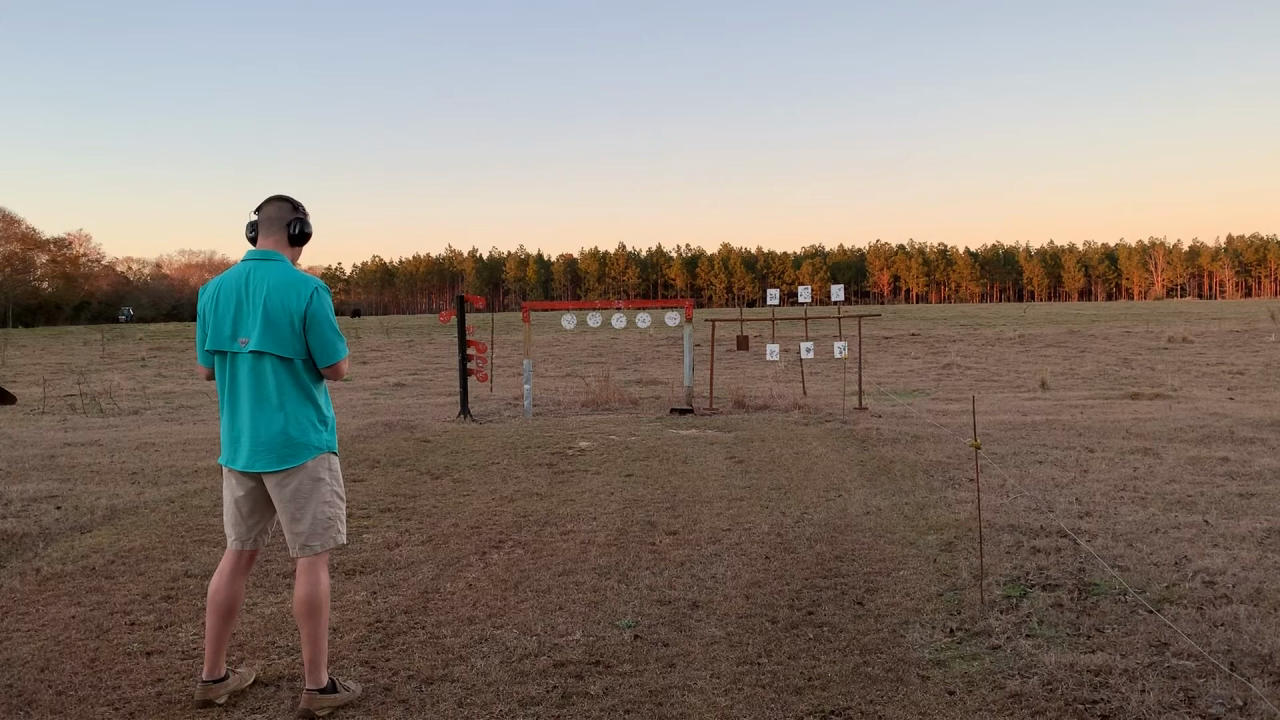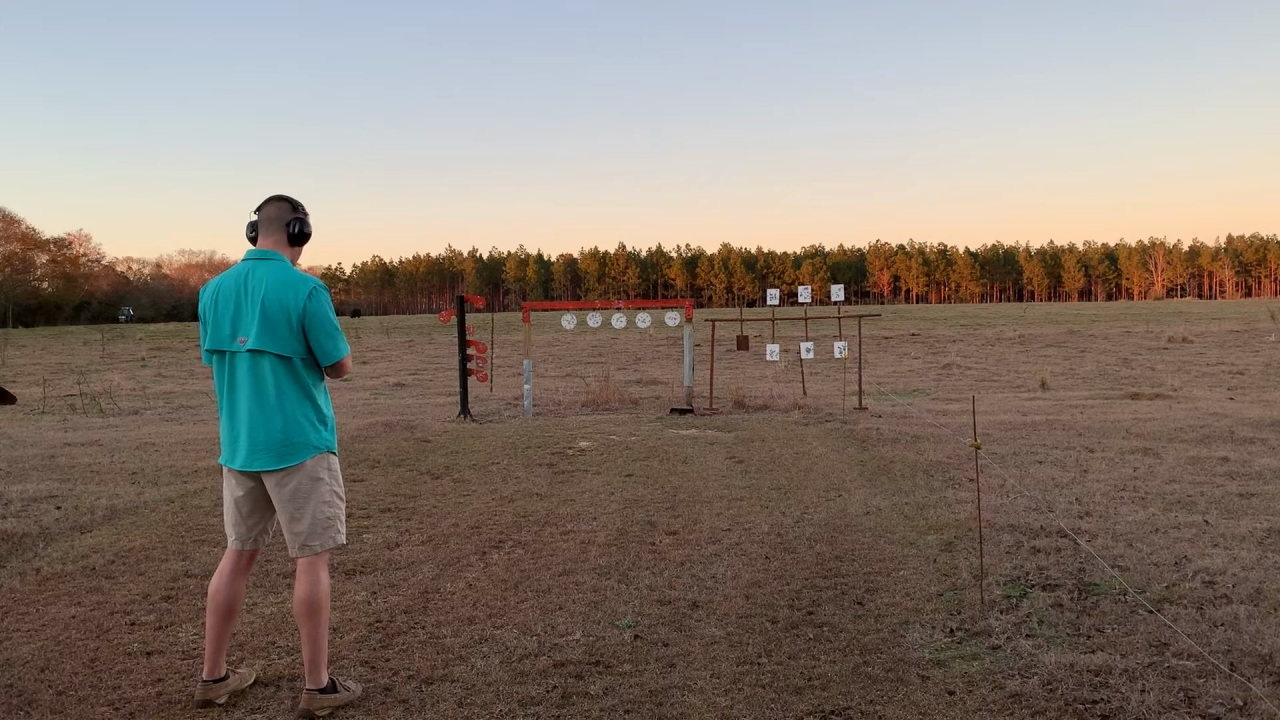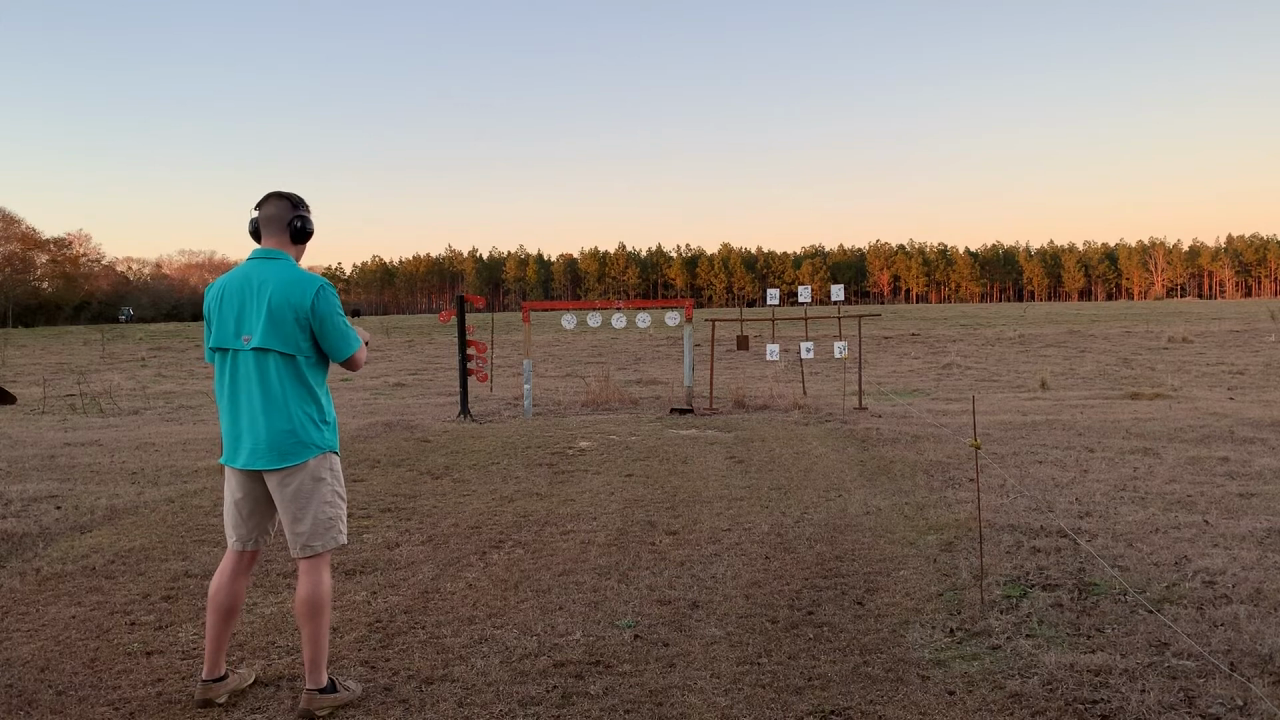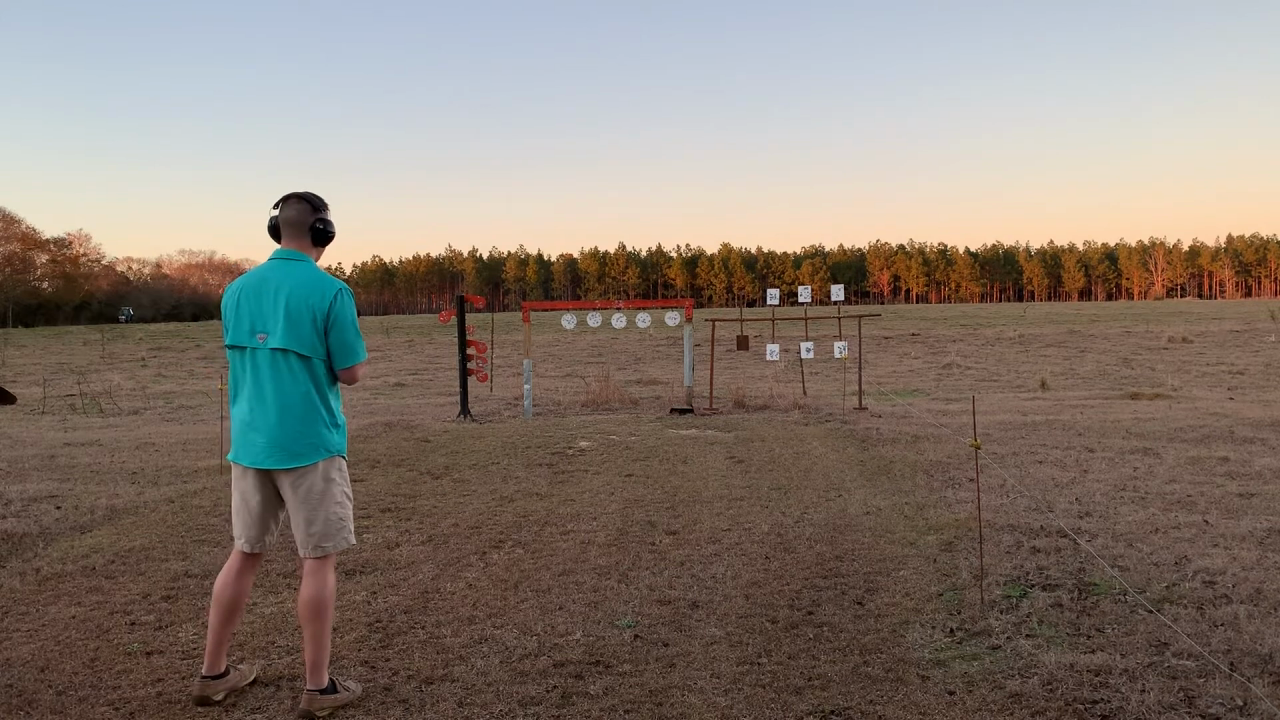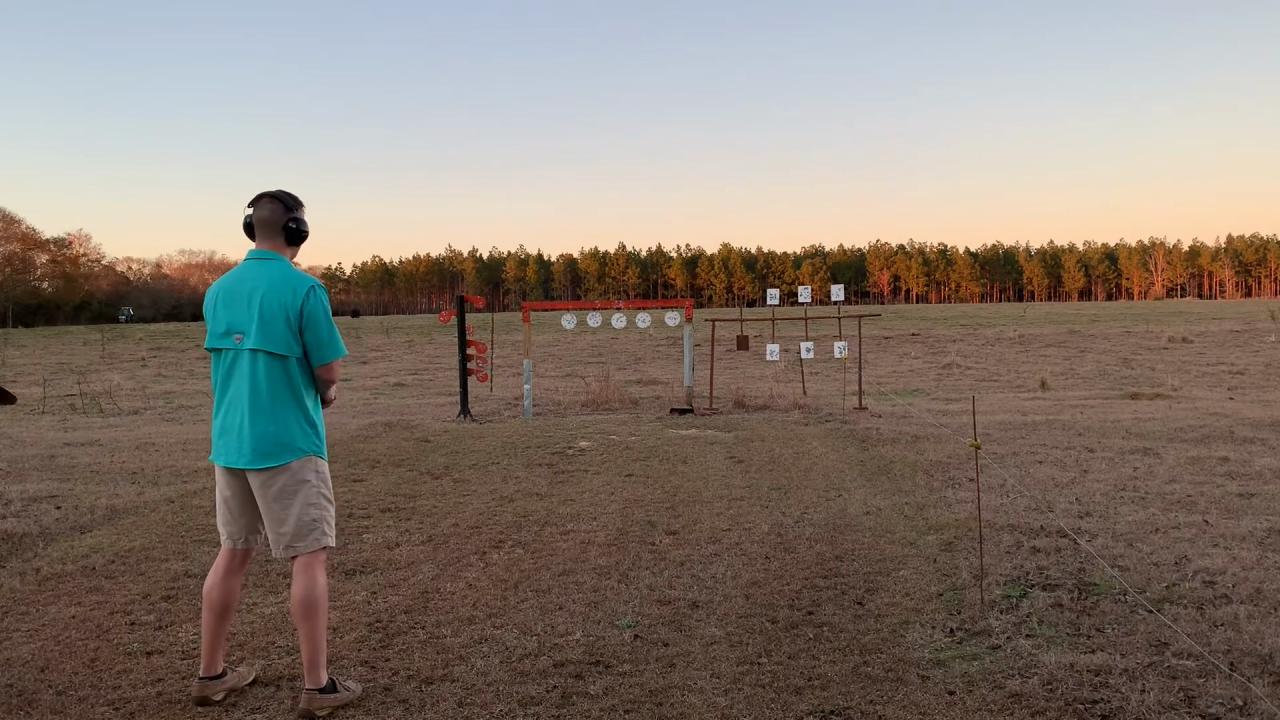
dt=0.5s
person 1, frame 1
left shoulder: (214, 289)
right shoulder: (306, 289)
left elbow: (207, 370)
right elbow: (336, 370)
right wrist: (336, 349)
left hip: (240, 446)
right hip: (299, 445)
left knee: (238, 553)
right knee: (312, 558)
left ankle: (213, 676)
person 1, frame 2
left shoulder: (214, 289)
right shoulder: (304, 289)
left elbow: (216, 362)
right elbow: (339, 367)
right wrist: (338, 361)
left hip: (239, 445)
right hip: (299, 444)
left knee: (238, 553)
right knee: (312, 558)
left ankle: (214, 676)
person 1, frame 3
left shoulder: (219, 288)
right shoulder: (310, 288)
left elbow: (221, 359)
right elbow: (353, 360)
right wrist: (359, 337)
left hip: (241, 445)
right hip: (300, 444)
left knee: (239, 554)
right knee: (313, 559)
left ankle: (213, 676)
person 1, frame 4
left shoulder: (238, 289)
right shoulder: (330, 290)
left elbow: (244, 360)
right elbow: (351, 374)
left hip: (250, 443)
right hip: (310, 444)
left knee: (245, 554)
right knee: (319, 560)
left ankle: (213, 672)
person 1, frame 5
left shoulder: (218, 290)
right shoulder: (303, 288)
right elbow: (329, 372)
right wrist: (322, 391)
left hip: (232, 443)
right hip: (289, 444)
left knee: (233, 553)
right knee: (308, 558)
left ankle: (210, 674)
